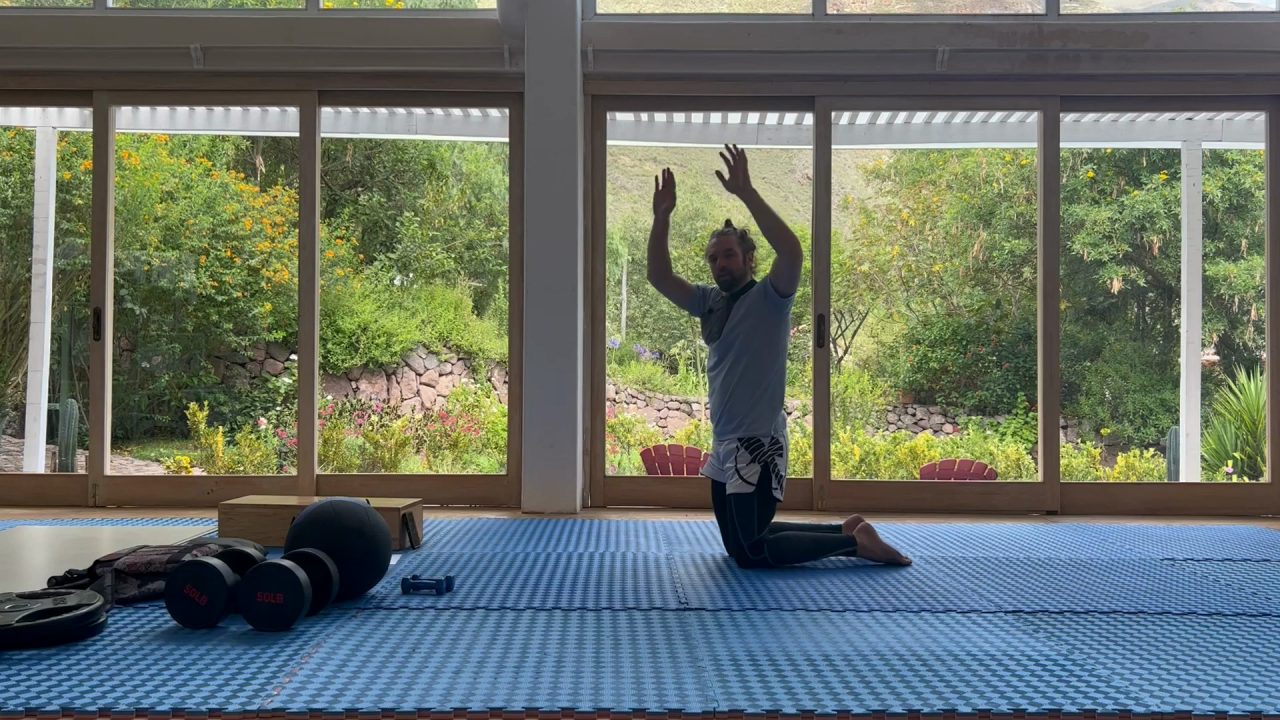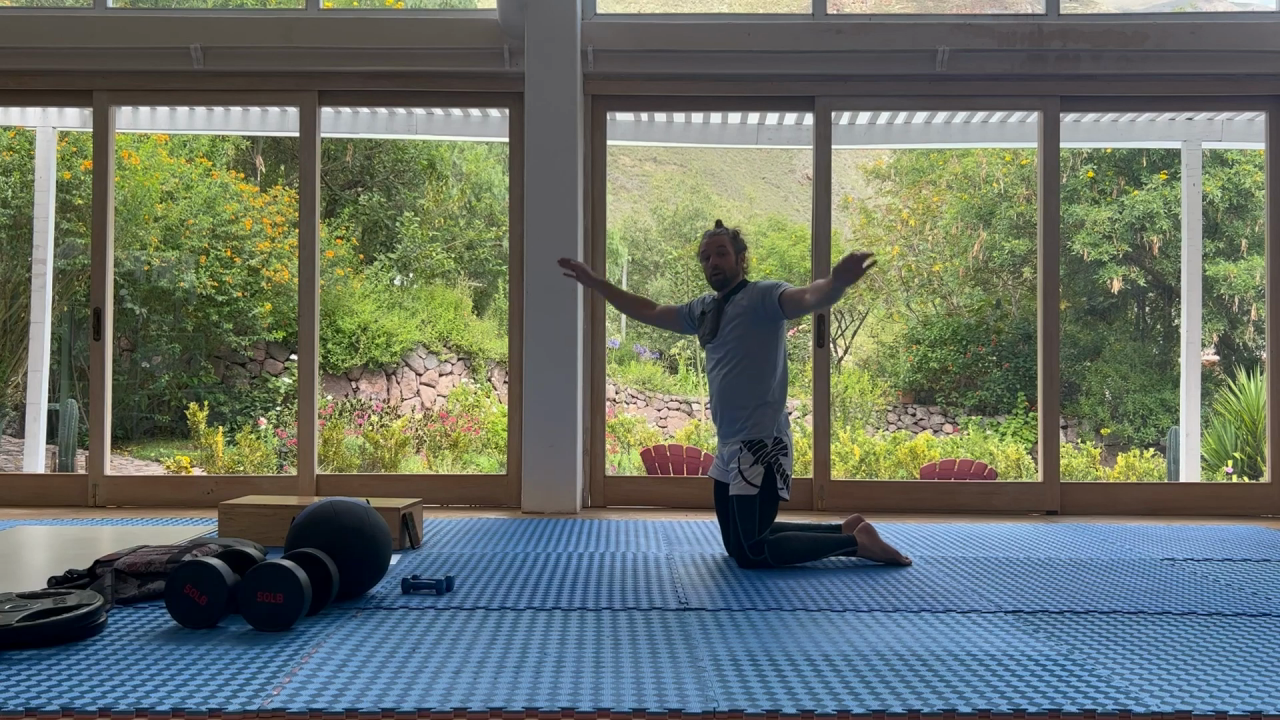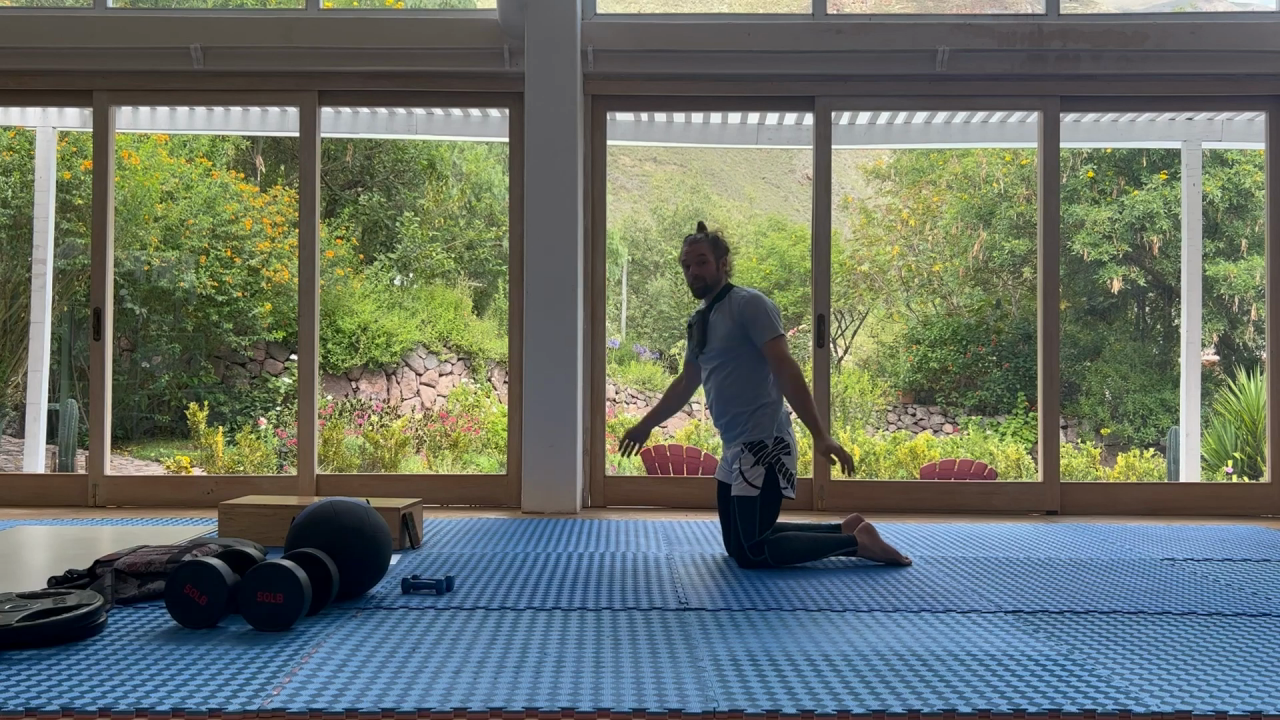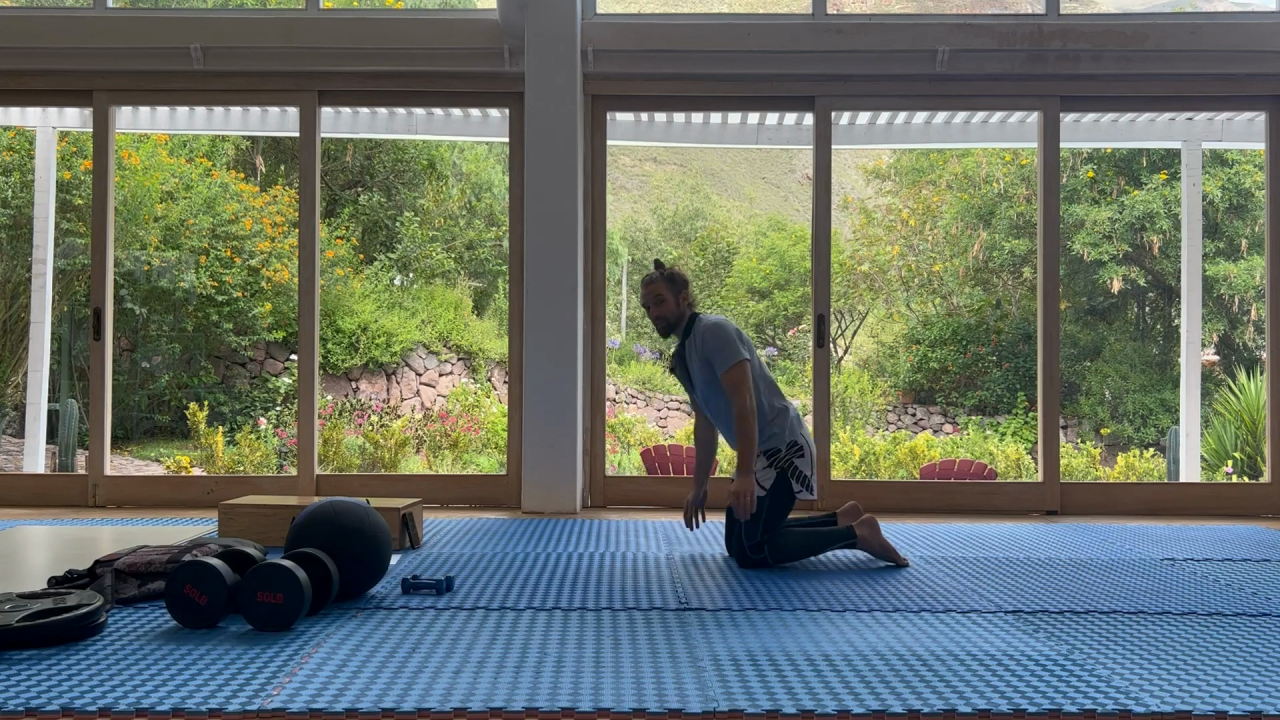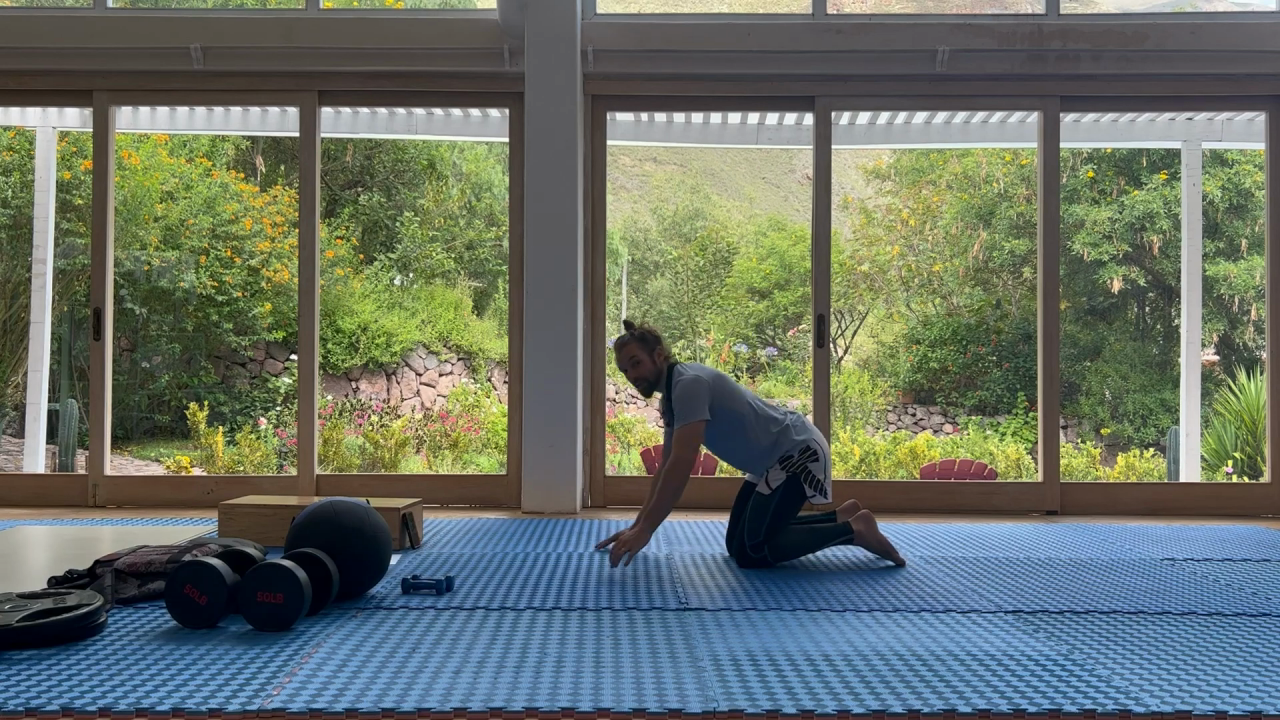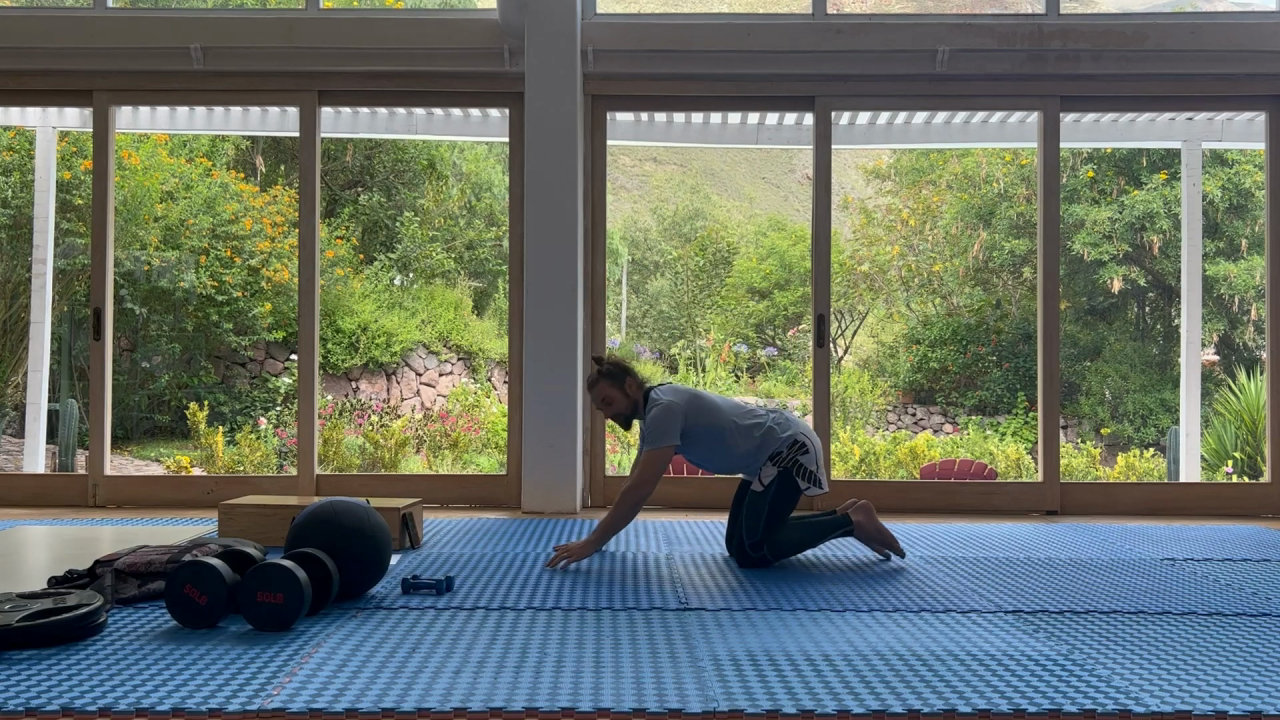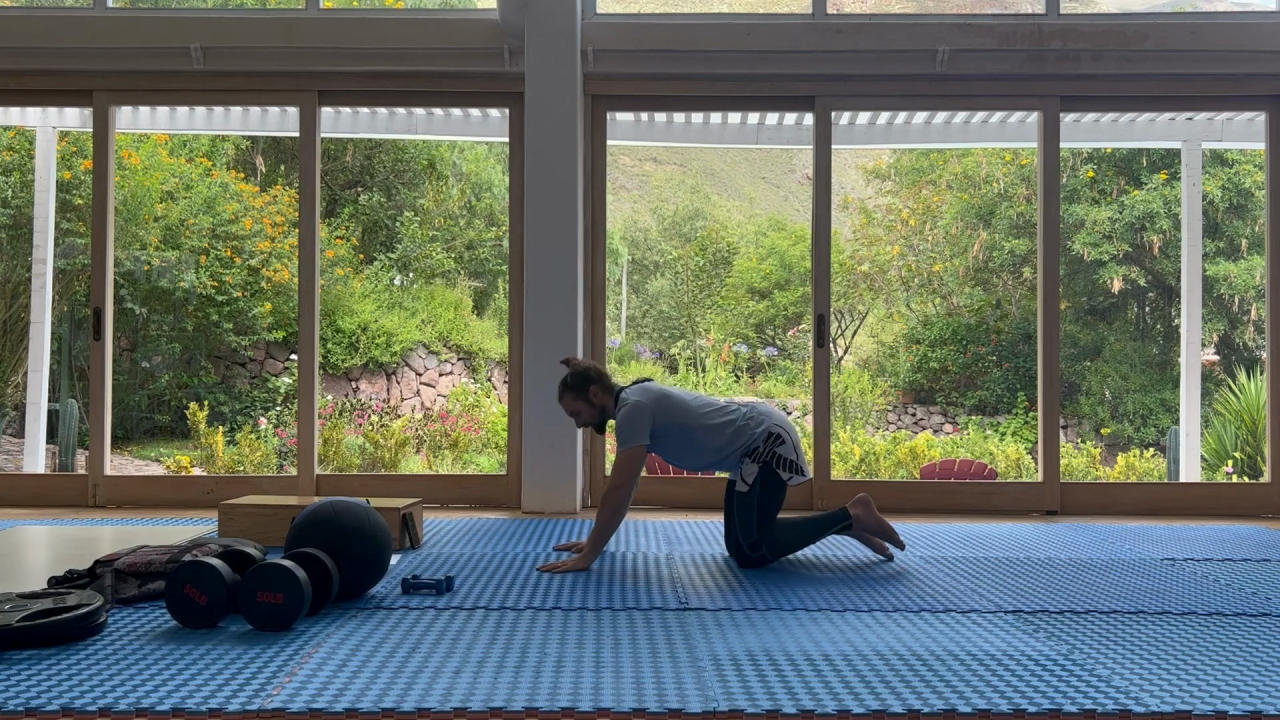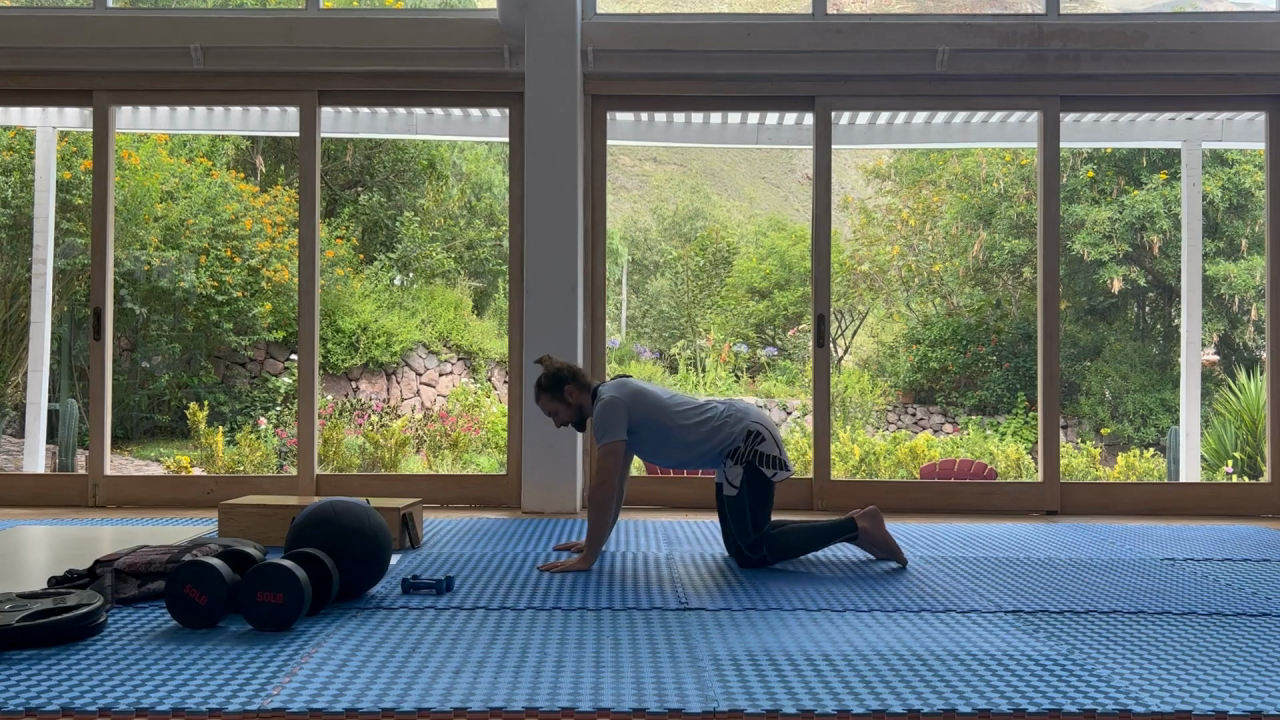
dt=0.3s
person 1, frame 1
left shoulder: (769, 296)
right shoulder: (712, 303)
left elbow: (790, 250)
right elbow: (660, 278)
left wrist: (745, 192)
right wrist: (662, 215)
left hip: (757, 445)
right hip: (725, 446)
left knee: (750, 553)
right knee: (737, 545)
left ankle: (856, 543)
right ankle: (846, 530)
person 1, frame 2
left shoulder: (763, 295)
right shoulder: (705, 309)
left elbow: (811, 298)
right elbow: (649, 312)
left wrist: (837, 281)
right wrist: (595, 282)
left hip: (760, 444)
right hip: (731, 446)
left knee: (750, 552)
right knee: (740, 542)
left ankle: (857, 540)
right ankle: (844, 531)
person 1, frame 3
left shoulder: (749, 304)
right shoulder: (701, 321)
left elbow: (786, 371)
right elbow: (684, 384)
left wrist: (822, 434)
right wrist: (645, 425)
left hip: (763, 446)
right hip: (738, 448)
left knee: (750, 552)
right knee: (741, 544)
left ankle: (856, 541)
right ankle: (847, 530)
person 1, frame 4
left shoulder: (713, 332)
right shoulder: (684, 353)
left elbow: (743, 404)
right elbow: (705, 422)
left wrist: (745, 475)
right wrist: (699, 485)
left hip: (781, 448)
right hip: (763, 451)
left knee: (750, 551)
right knee: (740, 544)
left ankle: (855, 533)
right ankle: (841, 520)
person 1, frame 5
left shoulder: (688, 385)
right shoulder: (671, 400)
left elbow: (681, 466)
right elbow: (666, 467)
left wrist: (644, 531)
right wrist: (638, 525)
left hip: (797, 456)
right hip: (777, 461)
left knee: (752, 551)
right knee: (739, 545)
left ankle: (853, 530)
right ankle: (841, 517)
person 1, frame 6
left shoulder: (663, 409)
right shoulder: (654, 413)
left elbow: (640, 490)
right elbow: (632, 485)
left wrist: (593, 543)
right wrist: (593, 537)
left hip: (790, 450)
right hip: (775, 454)
left knee: (751, 551)
right knee: (738, 544)
left ankle: (851, 523)
right ankle: (844, 516)
person 1, frame 7
left shoulder: (634, 409)
right shoulder: (636, 403)
left elbow: (617, 490)
right elbow: (626, 487)
left wrist: (590, 554)
right wrist: (595, 540)
left hip: (767, 441)
right hip: (756, 442)
left knee: (751, 552)
right knee: (739, 544)
left ankle: (851, 515)
right ankle: (848, 520)
person 1, frame 8
left shoulder: (608, 405)
right shoulder: (618, 396)
left elbow: (603, 488)
right elbow: (617, 484)
left wrist: (589, 555)
right wrist: (595, 539)
left hip: (748, 440)
right hip: (741, 437)
left knee: (752, 553)
right knee: (741, 542)
left ankle: (855, 526)
right ankle: (850, 526)
